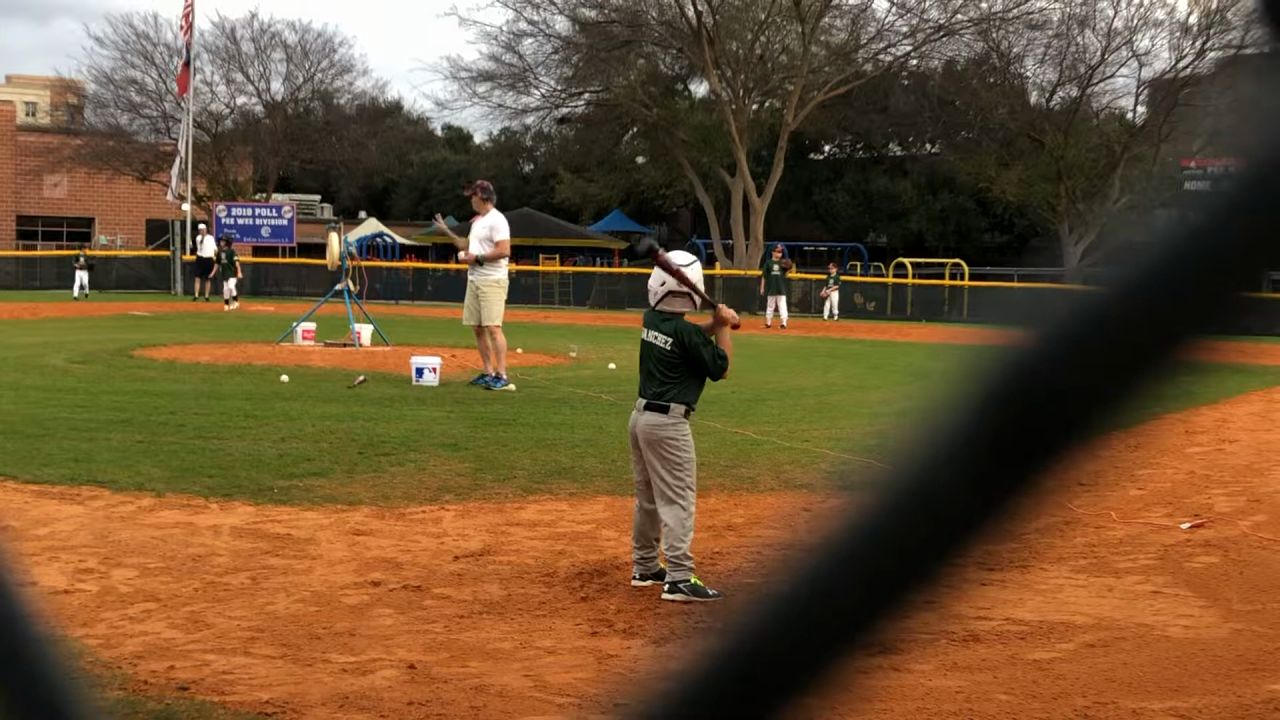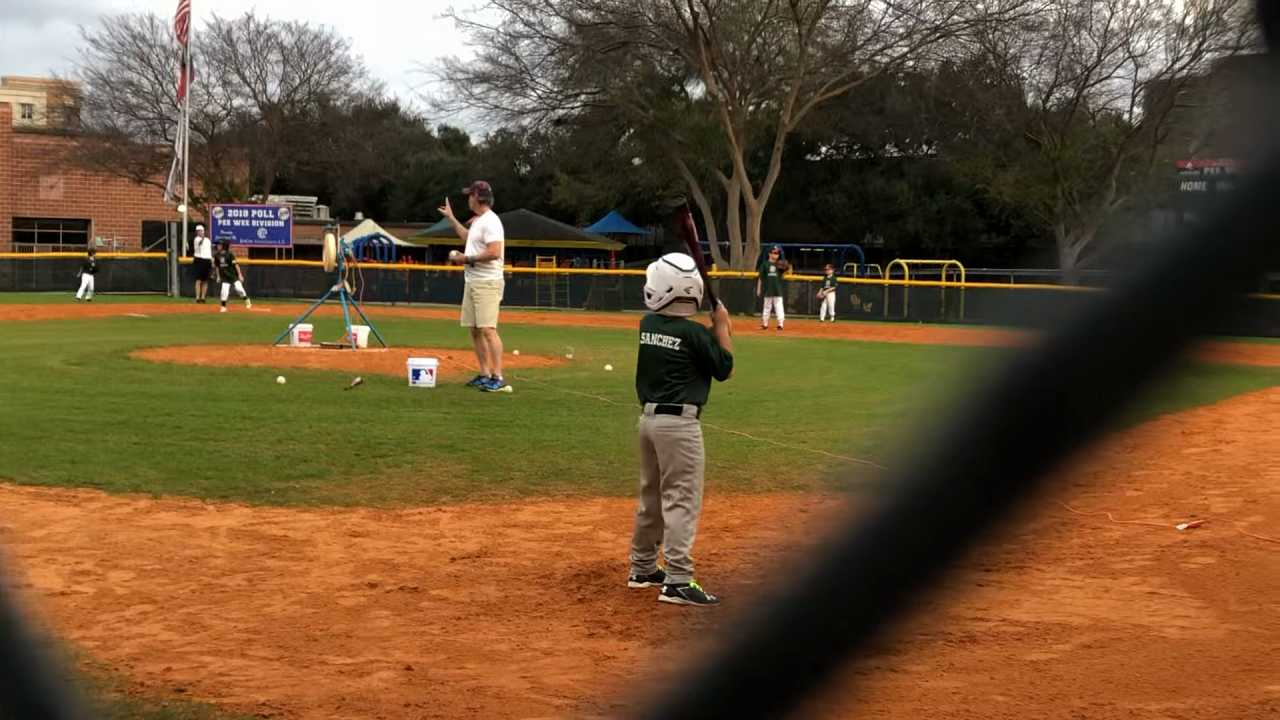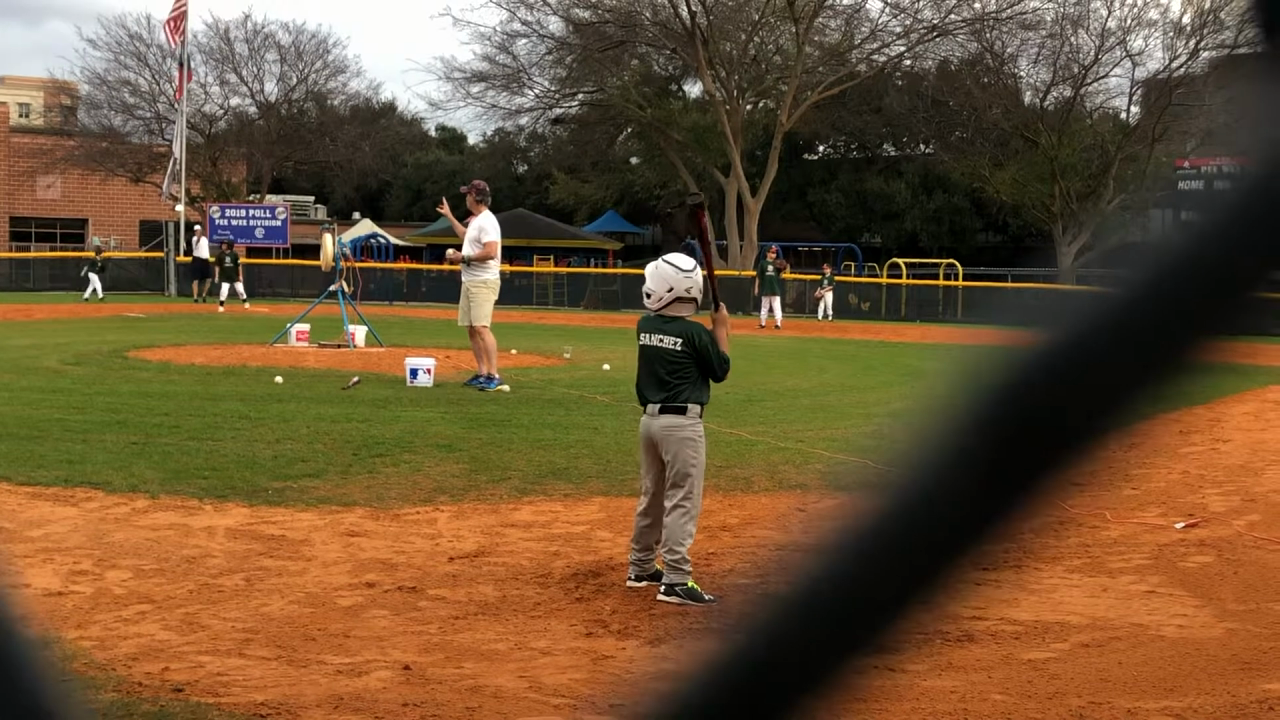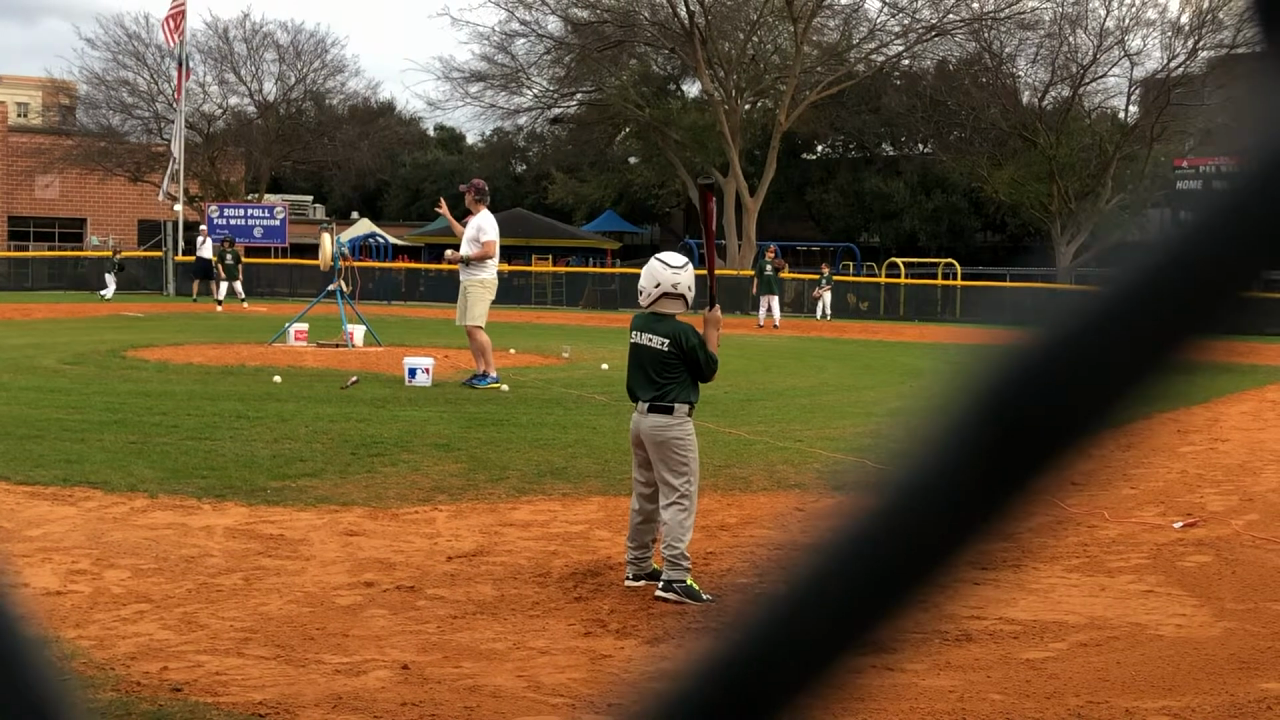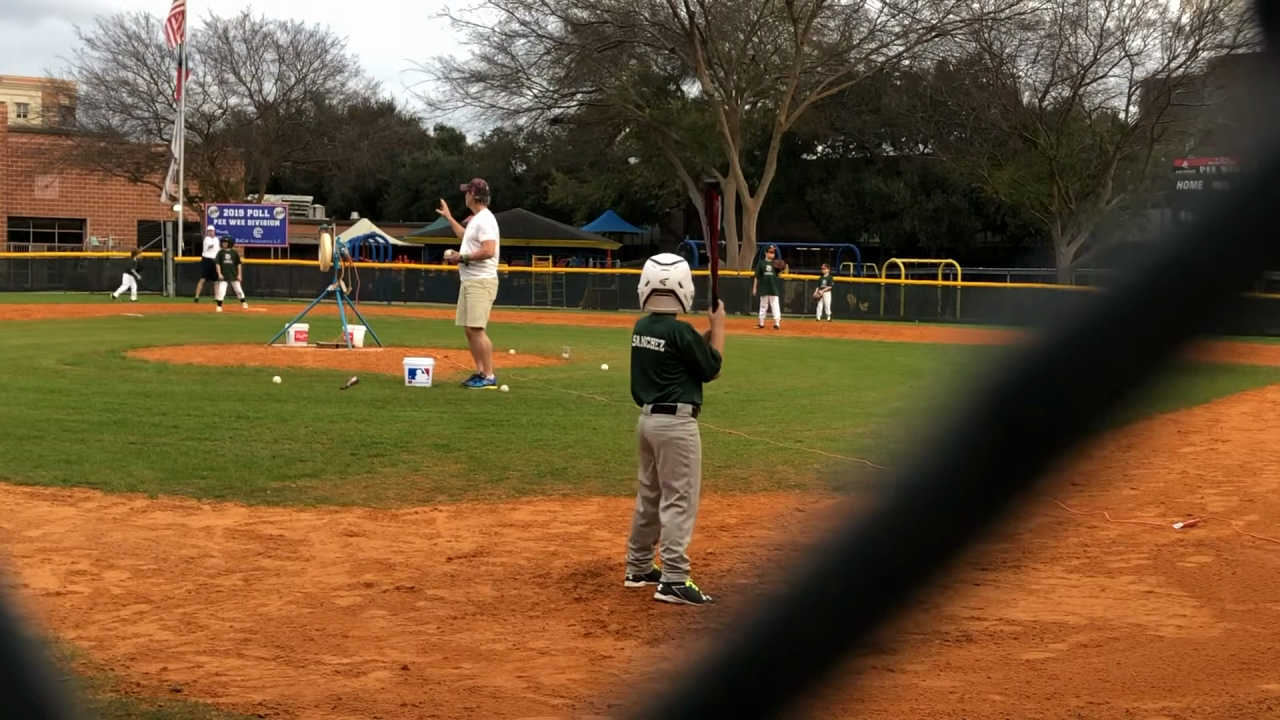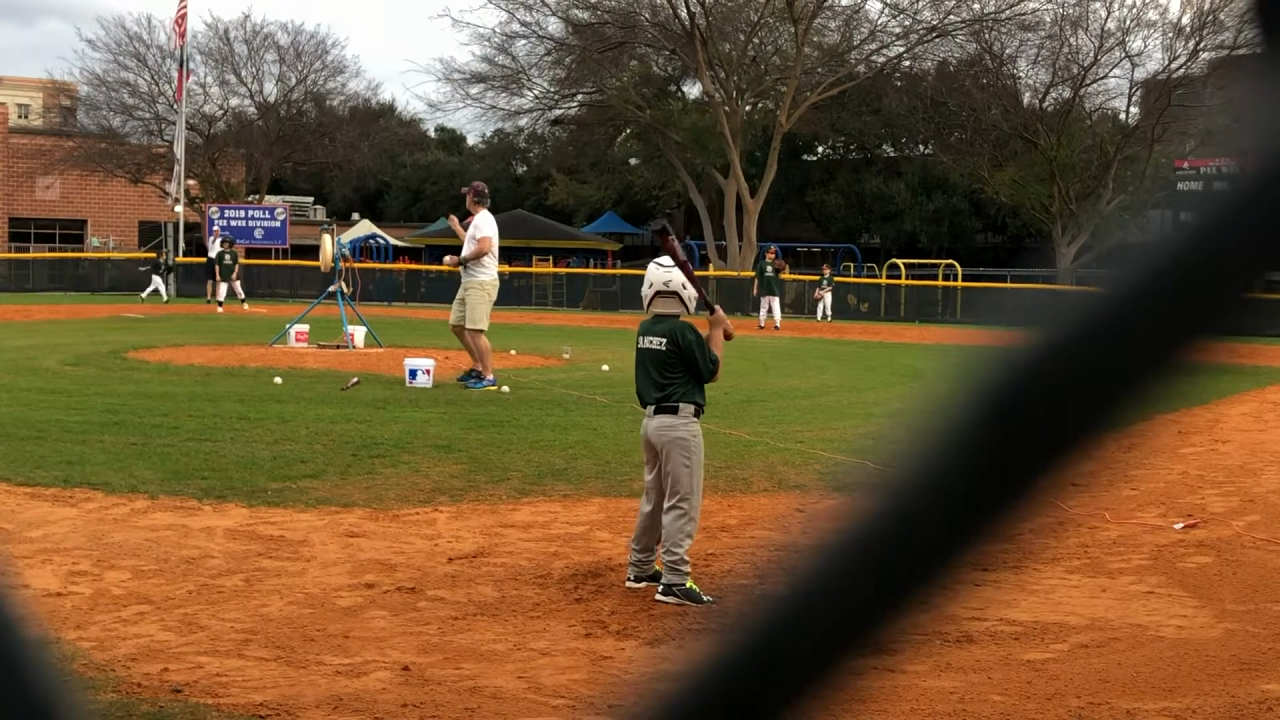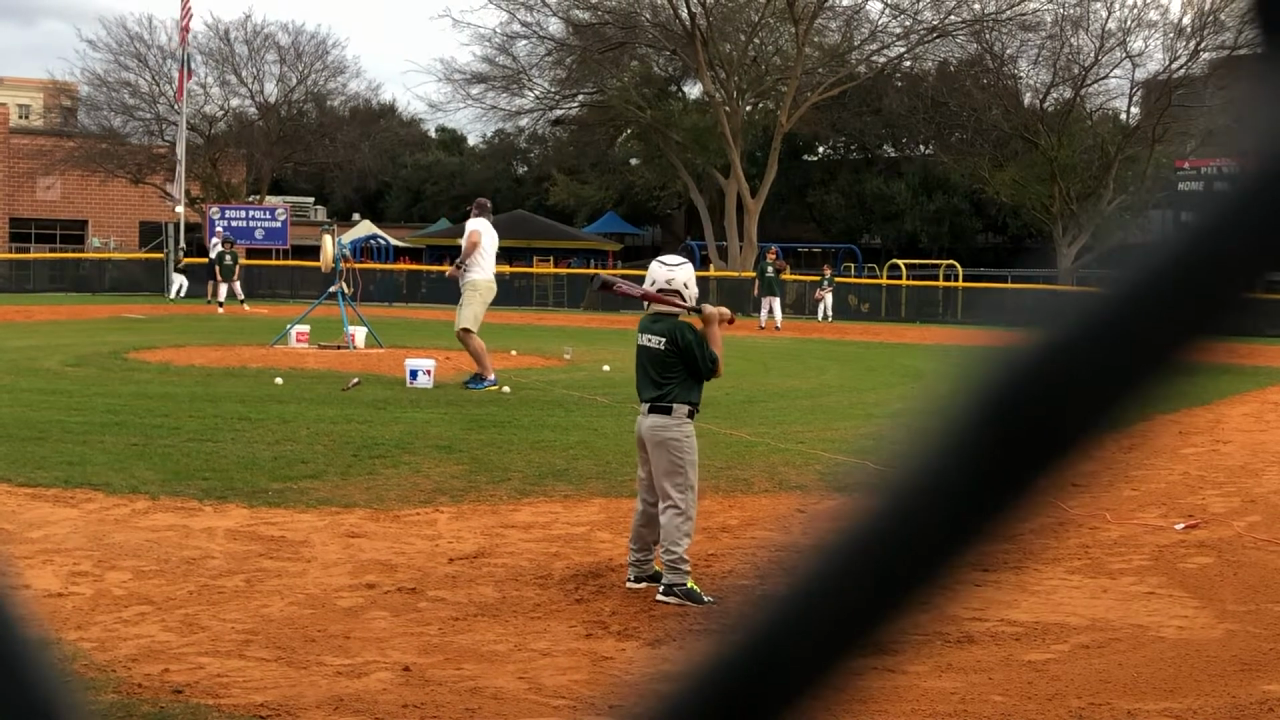
dt=0.3s
person 1, frame 1
left shoulder: (651, 318)
right shoulder: (686, 331)
right elbow: (720, 369)
left wrist: (716, 324)
right wrist: (722, 328)
left hip: (641, 416)
right hip: (668, 422)
left knee: (647, 497)
right knee: (678, 500)
left ankle: (644, 567)
right ankle: (679, 579)
person 1, frame 2
left shoulder: (647, 324)
right shoulder: (693, 331)
right elbow: (725, 369)
left wrist: (711, 329)
right wrist: (721, 325)
left hip: (649, 419)
right hip: (679, 424)
left knee: (651, 499)
right knee: (682, 502)
left ankle: (642, 568)
right ankle: (677, 582)
person 1, frame 3
left shoulder: (645, 325)
right shoulder: (694, 332)
right elbow: (721, 372)
left wrist: (713, 332)
right wrist: (720, 328)
left hip: (650, 420)
right hip: (682, 424)
left knee: (652, 498)
right knee: (682, 502)
left ankle: (641, 567)
right ankle: (676, 581)
person 1, frame 4
left shoulder: (638, 323)
right shoulder: (683, 332)
right elbow: (708, 372)
left wrist: (705, 333)
right wrist: (711, 329)
left hip: (641, 418)
right hip: (671, 423)
left knee: (644, 496)
right knee: (679, 499)
left ankle: (638, 567)
right ankle: (675, 578)
person 1, frame 5
left shoulder: (641, 327)
right shoulder: (680, 330)
right elbow: (711, 370)
left wrist: (708, 335)
right wrist: (718, 328)
left hip: (648, 419)
right hip: (677, 423)
left knee: (650, 497)
right knee: (679, 501)
left ankle: (639, 567)
right ankle: (674, 580)
person 1, frame 6
left shoulder: (645, 329)
right shoulder: (682, 330)
right elbow: (711, 372)
left wrist: (711, 334)
right wrist: (716, 330)
left hip: (652, 420)
right hip: (679, 424)
left knee: (654, 498)
right knee: (681, 502)
left ankle: (640, 568)
right ankle: (674, 582)
person 1, frame 7
left shoulder: (647, 323)
right shoulder: (681, 329)
right elbow: (714, 368)
left wrist: (712, 322)
right wrist: (712, 325)
left hip: (647, 419)
right hip: (672, 423)
left knee: (650, 497)
right knee: (678, 501)
left ankle: (640, 569)
right ankle: (675, 582)
person 2, frame 1
left shoulder: (496, 219)
right shoulder: (477, 221)
left elbow: (504, 250)
right elbow: (469, 245)
left wrist: (476, 258)
right wrist: (447, 231)
left hip: (492, 282)
right hip: (474, 281)
left knee: (493, 328)
right knee: (477, 328)
left ankle: (502, 376)
right ankle: (488, 373)
person 2, frame 2
left shoulder: (490, 221)
right shoulder: (477, 221)
left elbow: (494, 253)
right elbow: (468, 238)
left wrist: (467, 259)
right wrist: (451, 217)
left hip: (487, 283)
right hip: (472, 282)
left knee: (488, 329)
right knee: (474, 330)
left ankle: (498, 377)
right ankle: (485, 374)
person 2, frame 3
left shoulder: (487, 220)
right shoulder: (475, 220)
left elbow: (490, 252)
left wrist: (463, 258)
right wrist: (449, 216)
left hip: (484, 282)
right hip: (469, 281)
left knee: (481, 328)
right knee: (471, 329)
left ankle: (494, 376)
right ankle: (482, 374)
person 2, frame 4
left shoulder: (485, 220)
right shoulder: (474, 220)
left elbow: (489, 252)
left wrist: (462, 258)
right wrist: (447, 216)
left hip: (481, 281)
right hip: (467, 281)
left knee: (474, 327)
right knee: (470, 329)
left ankle: (491, 373)
right ankle: (481, 372)
person 2, frame 5
left shoulder: (485, 219)
right shoulder: (475, 219)
left elbow: (488, 251)
left wrist: (461, 257)
right wrist: (448, 217)
left hip: (481, 282)
right hip: (468, 281)
left knee: (476, 329)
right knee: (469, 329)
left ankle: (489, 377)
right ankle: (480, 373)
person 2, frame 6
left shoulder: (482, 219)
right shoulder: (478, 220)
left elbow: (484, 248)
left wrist: (460, 260)
right wrist: (457, 227)
left hip: (482, 283)
right hip: (469, 283)
left knee: (476, 331)
right knee: (457, 326)
left ankle: (488, 377)
right ankle: (477, 368)
person 2, frame 7
left shoulder: (476, 224)
right shoulder: (491, 232)
left elbow: (474, 240)
left wrist: (458, 264)
left hip: (478, 285)
right hip: (475, 285)
left knee: (466, 332)
right knee: (461, 331)
left ankle: (490, 377)
right ankle: (482, 371)
